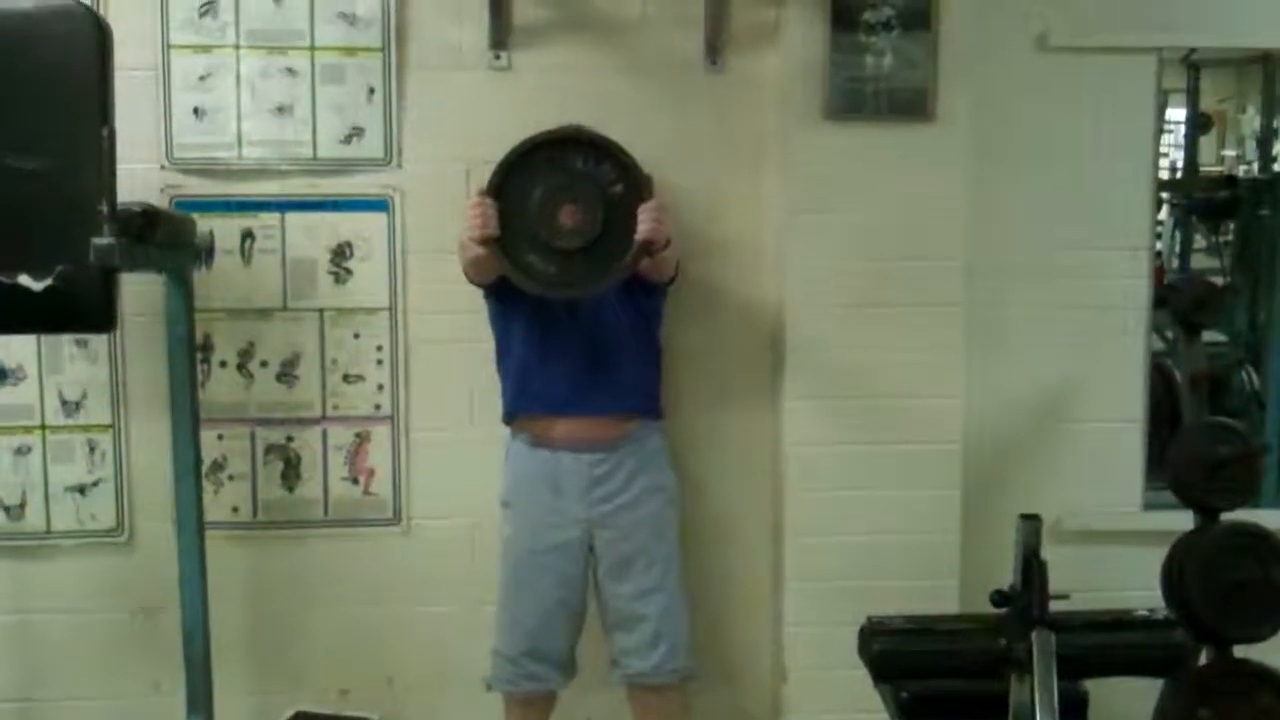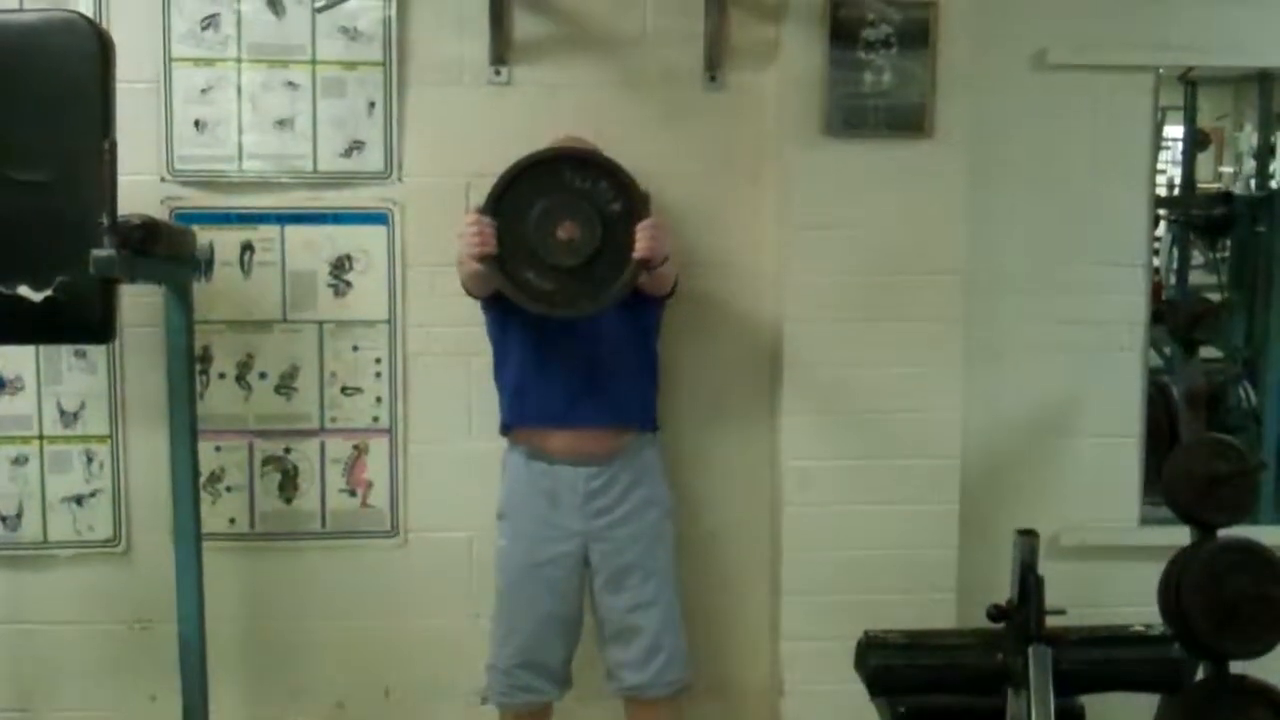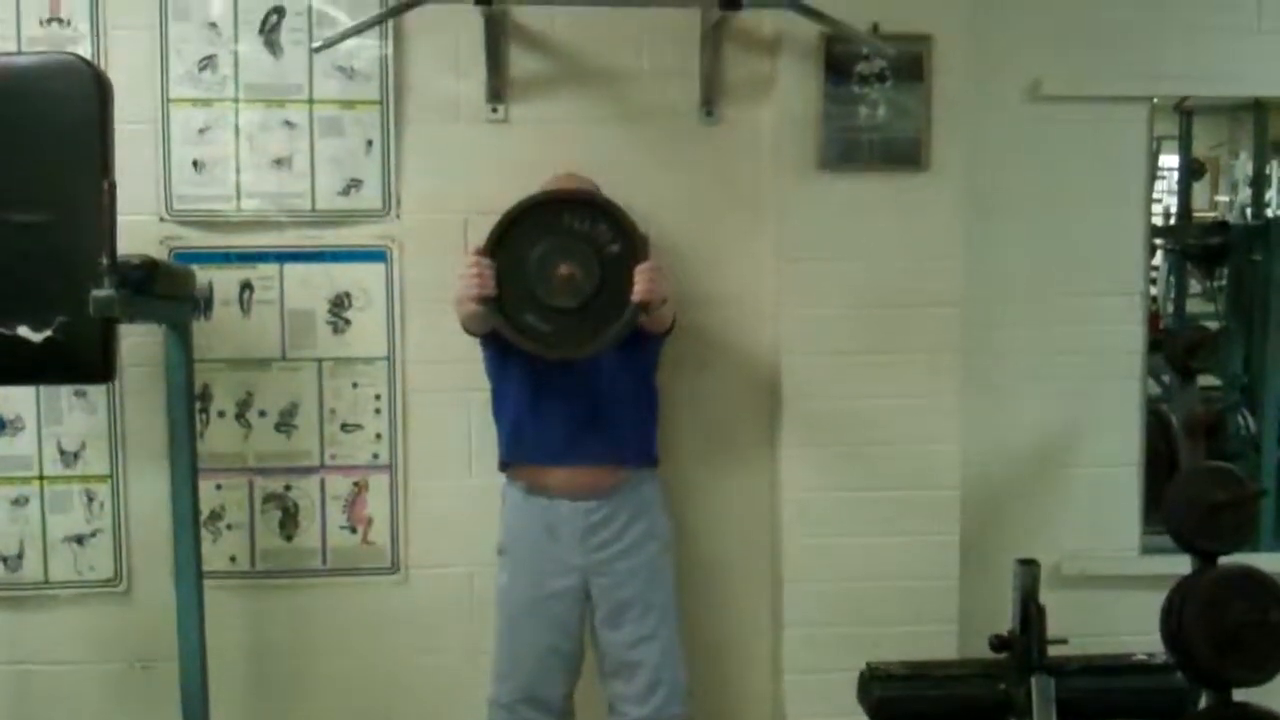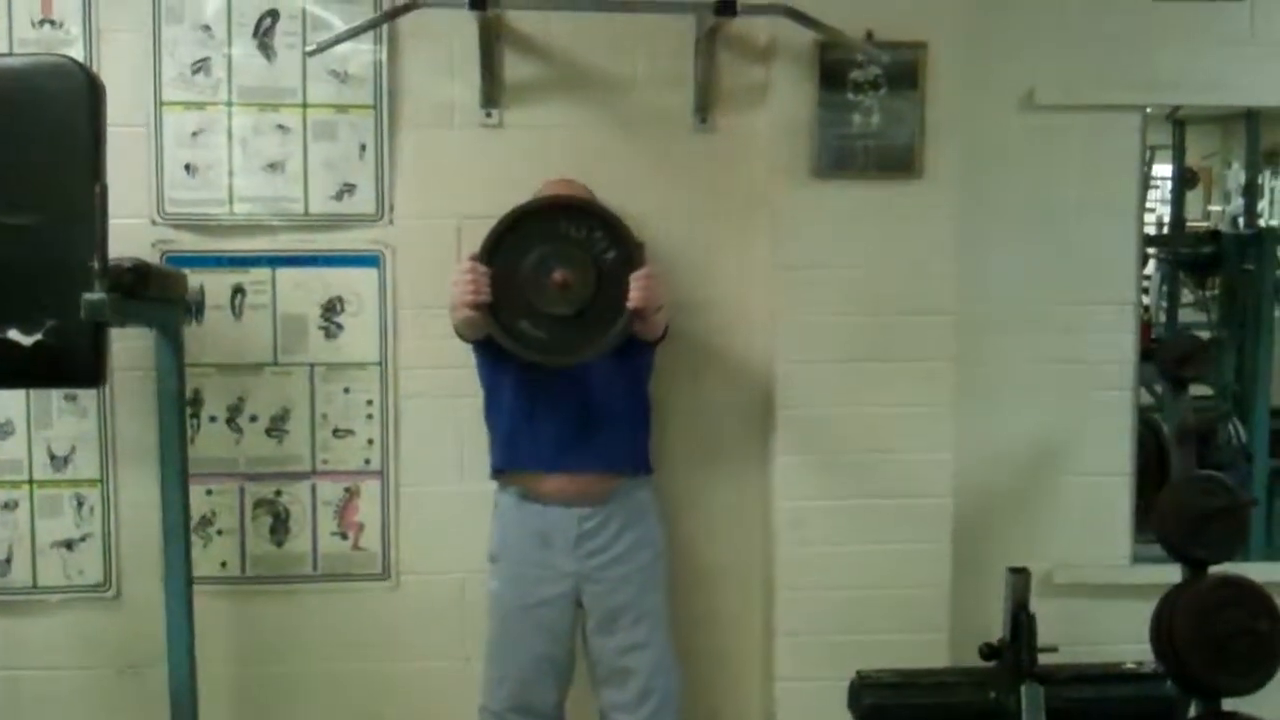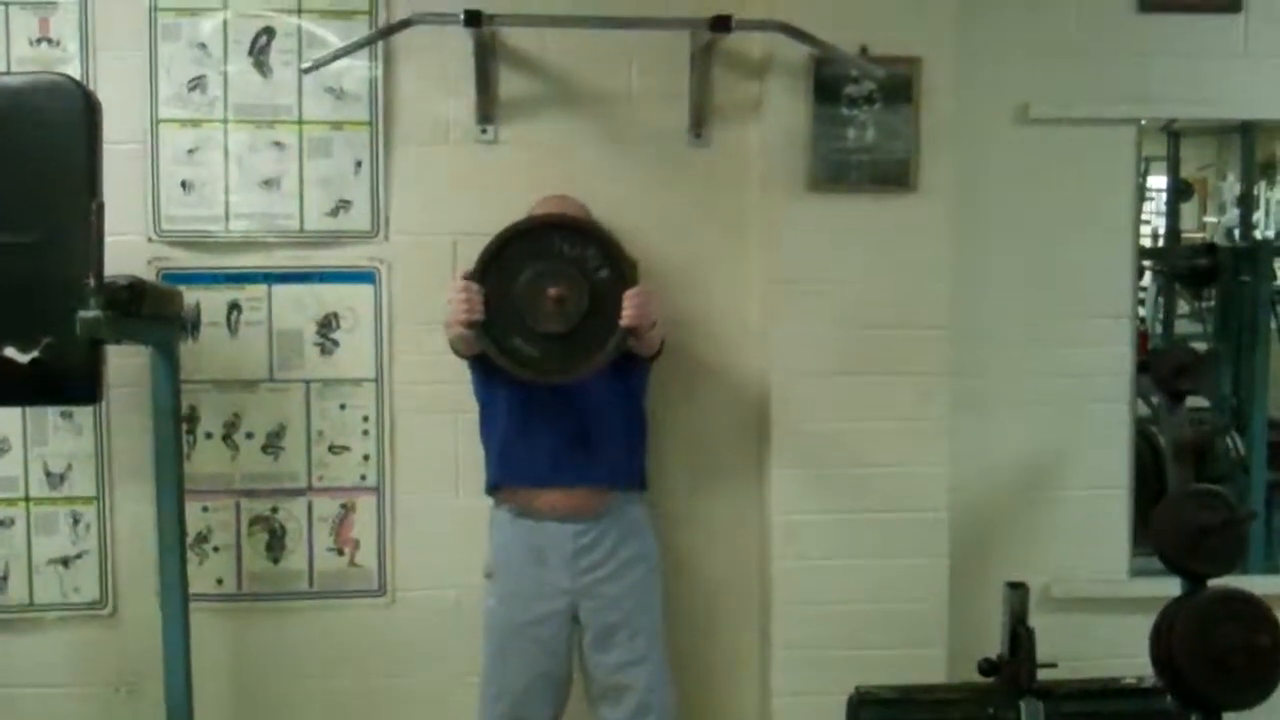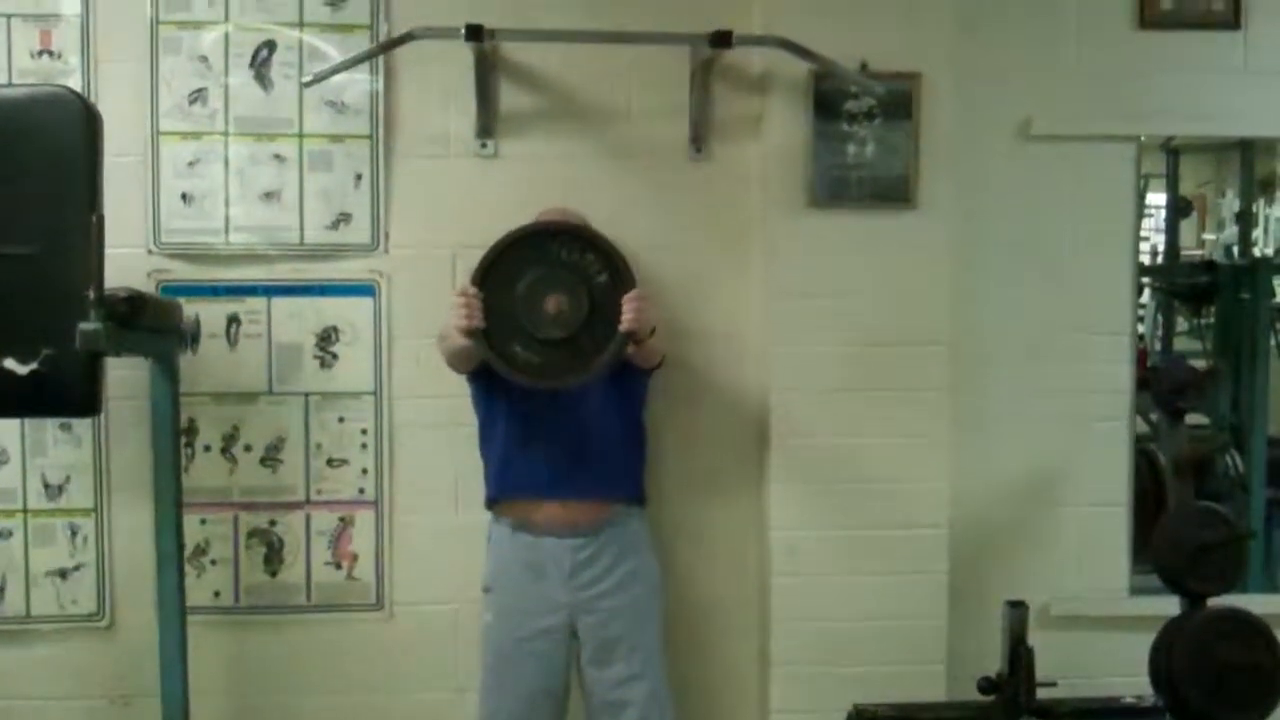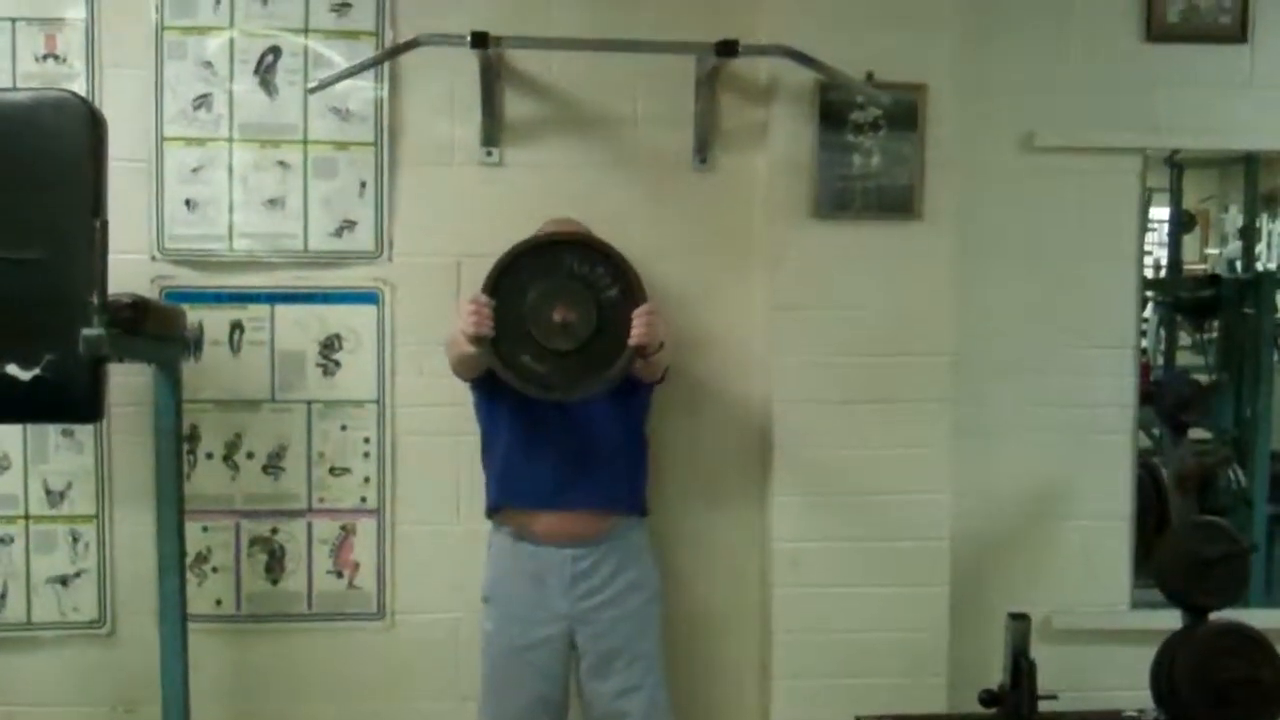
dt=0.4s
person 1, frame 1
left shoulder: (630, 252)
left elbow: (661, 269)
right elbow: (483, 271)
left wrist: (659, 240)
right wrist: (476, 241)
left hip: (631, 462)
right hip: (540, 466)
left knee: (651, 636)
right knee: (529, 642)
person 1, frame 2
left shoulder: (629, 262)
left elbow: (661, 282)
right elbow: (480, 282)
left wrist: (659, 259)
right wrist: (471, 259)
left hip: (627, 474)
right hip: (536, 477)
left knee: (648, 646)
right knee: (525, 653)
person 1, frame 3
left shoulder: (626, 295)
left elbow: (658, 320)
right elbow: (479, 320)
left wrist: (657, 301)
right wrist: (470, 301)
left hip: (627, 509)
right hip: (535, 512)
person 1, frame 4
left shoulder: (620, 301)
left elbow: (652, 326)
right elbow: (472, 326)
left wrist: (652, 307)
right wrist: (465, 305)
left hip: (621, 516)
right hip: (527, 519)
person 1, frame 5
left shoulder: (615, 318)
left elbow: (648, 343)
right elbow: (466, 342)
left wrist: (645, 325)
right wrist: (460, 320)
left hip: (615, 532)
right hip: (523, 535)
person 1, frame 6
left shoulder: (614, 330)
left elbow: (649, 355)
right elbow: (461, 358)
left wrist: (645, 333)
right wrist: (458, 334)
left hip: (614, 546)
right hip: (522, 549)
person 1, frame 7
left shoulder: (619, 340)
left elbow: (651, 368)
right elbow: (465, 363)
left wrist: (653, 347)
right wrist: (466, 339)
left hip: (615, 557)
right hip: (522, 559)
